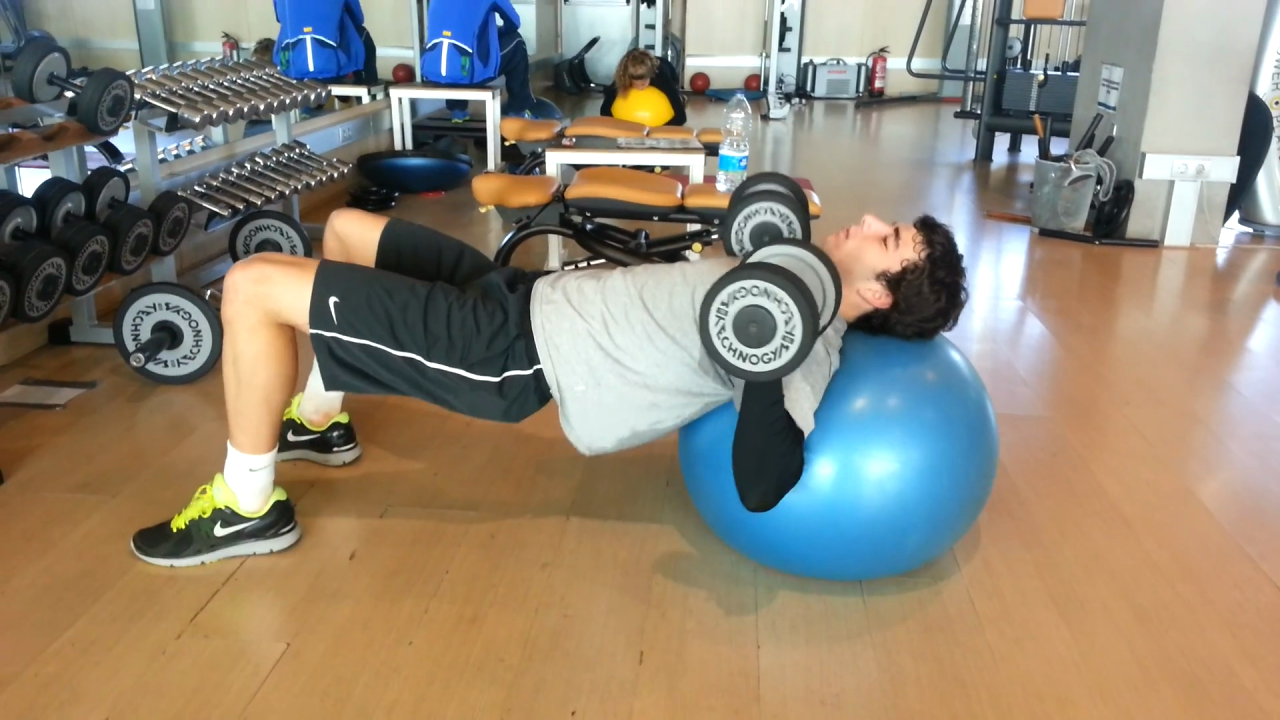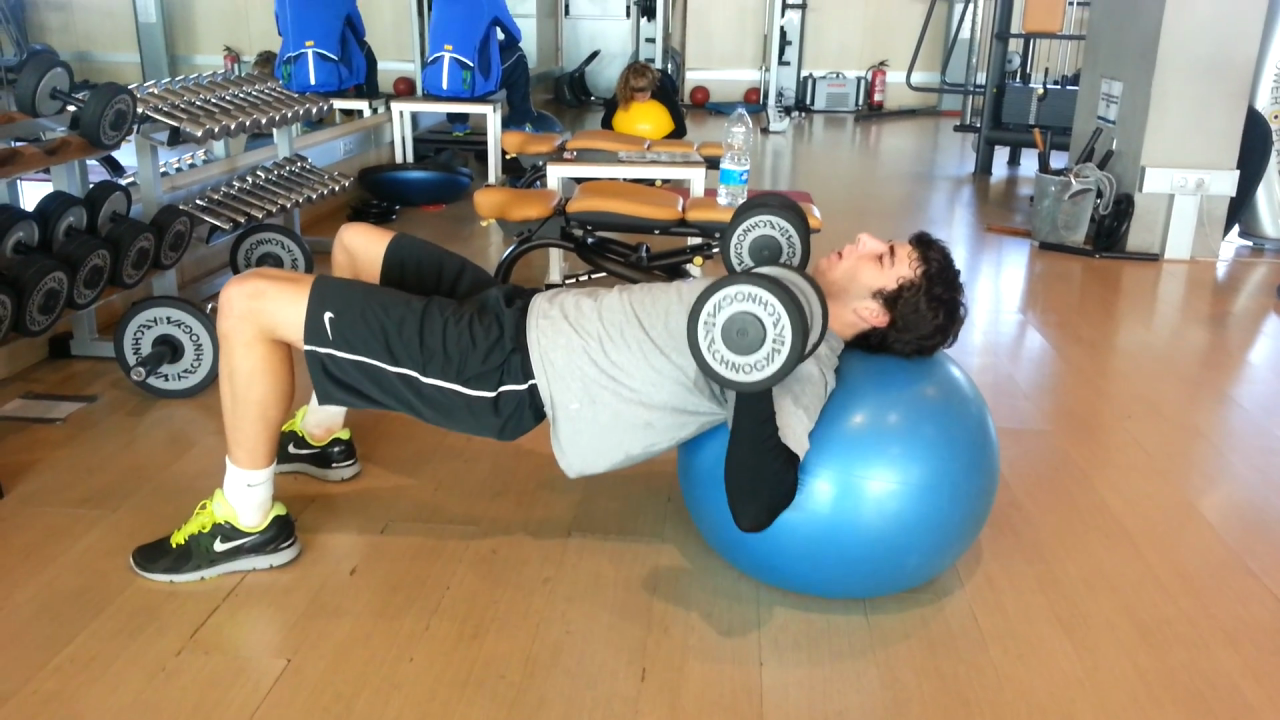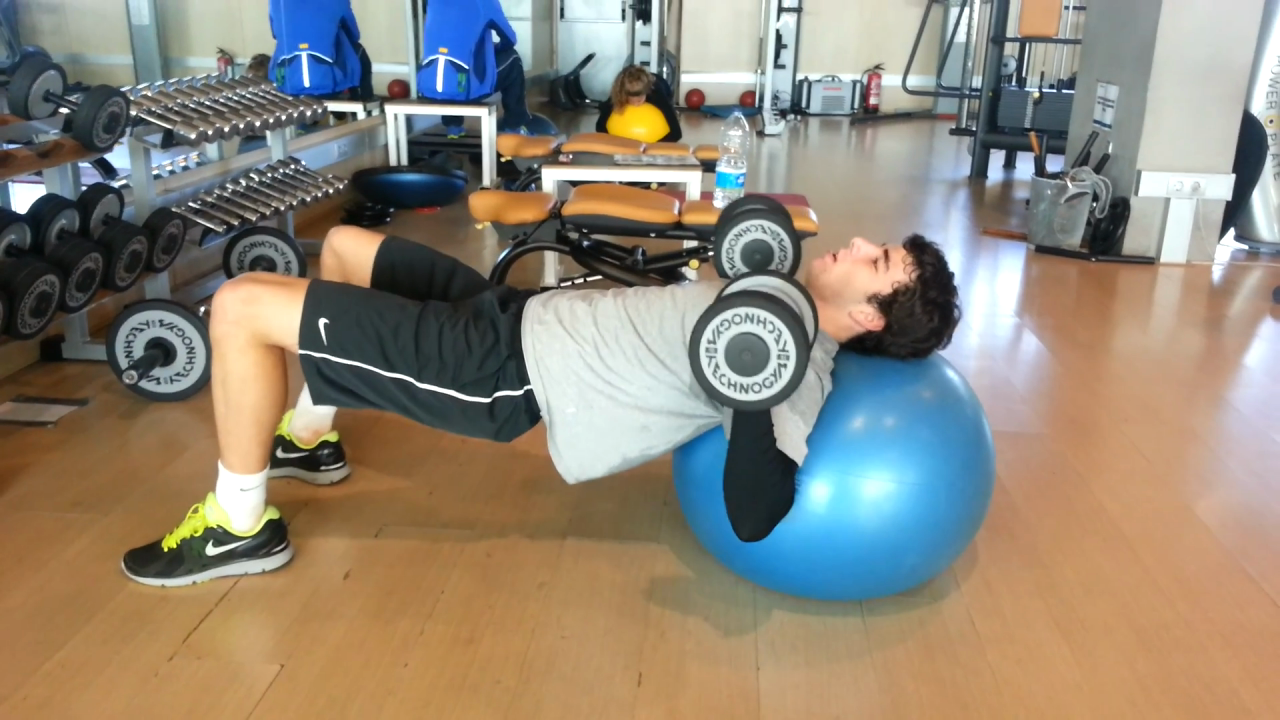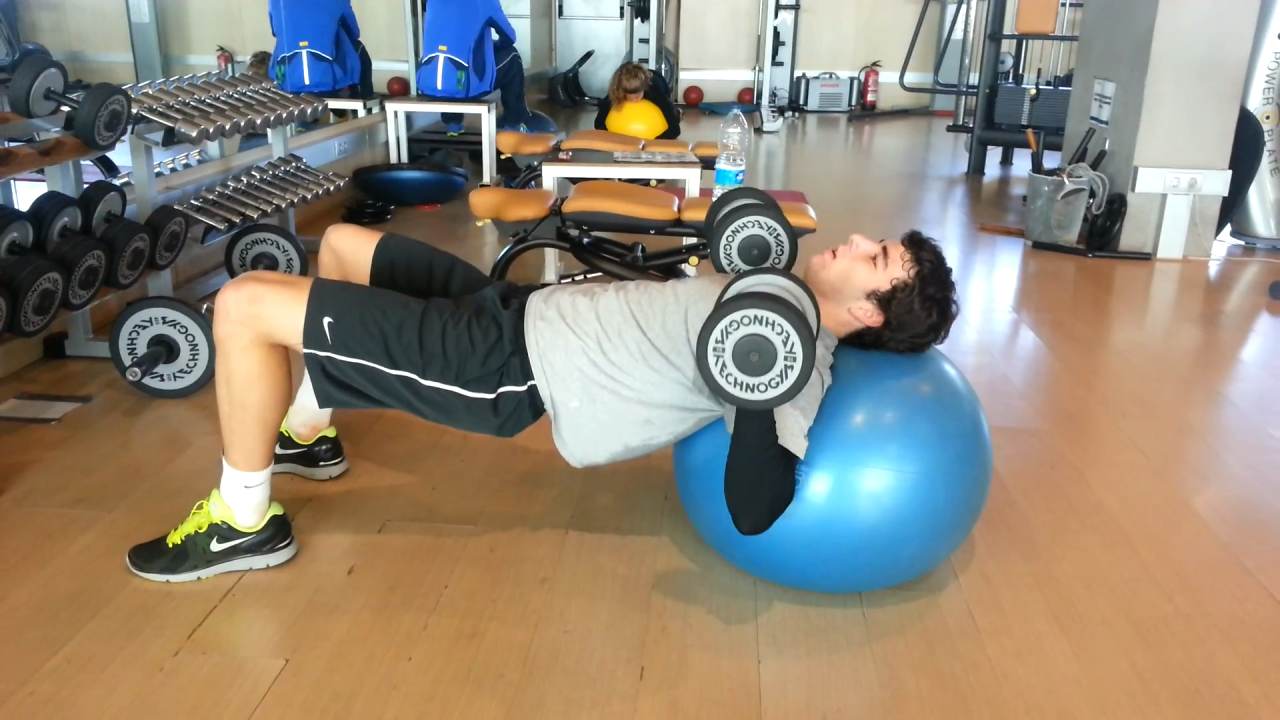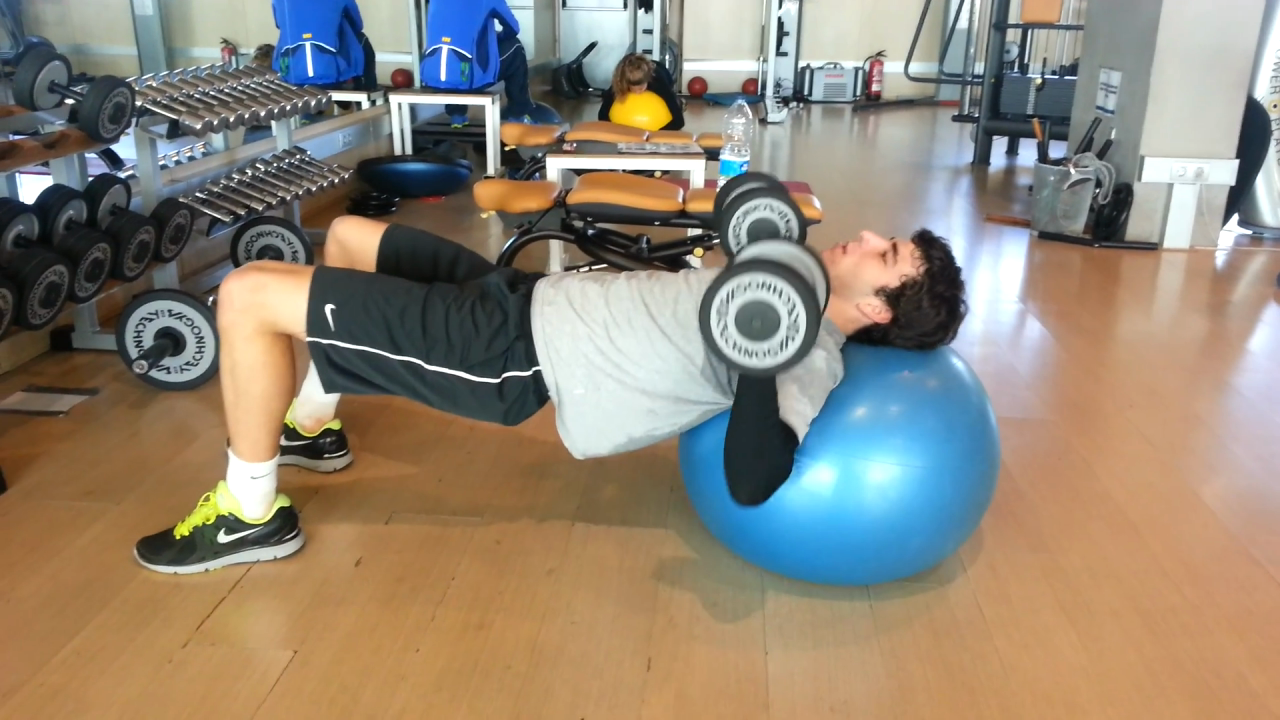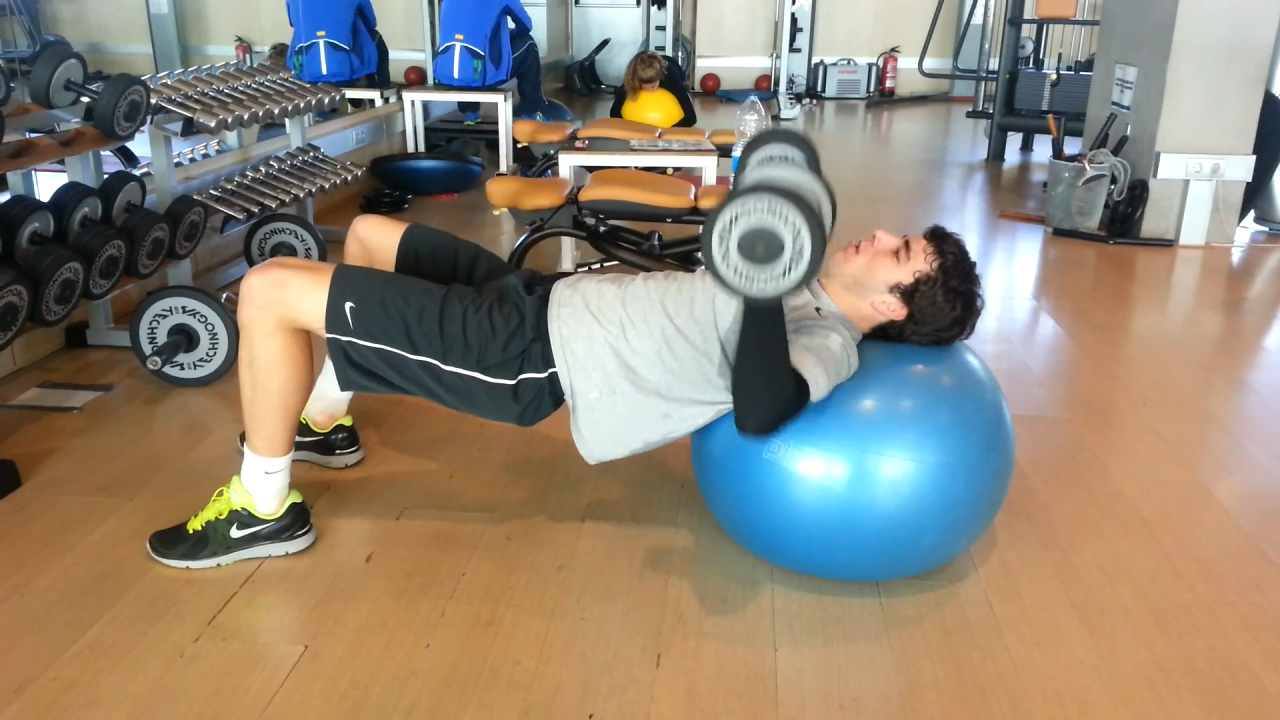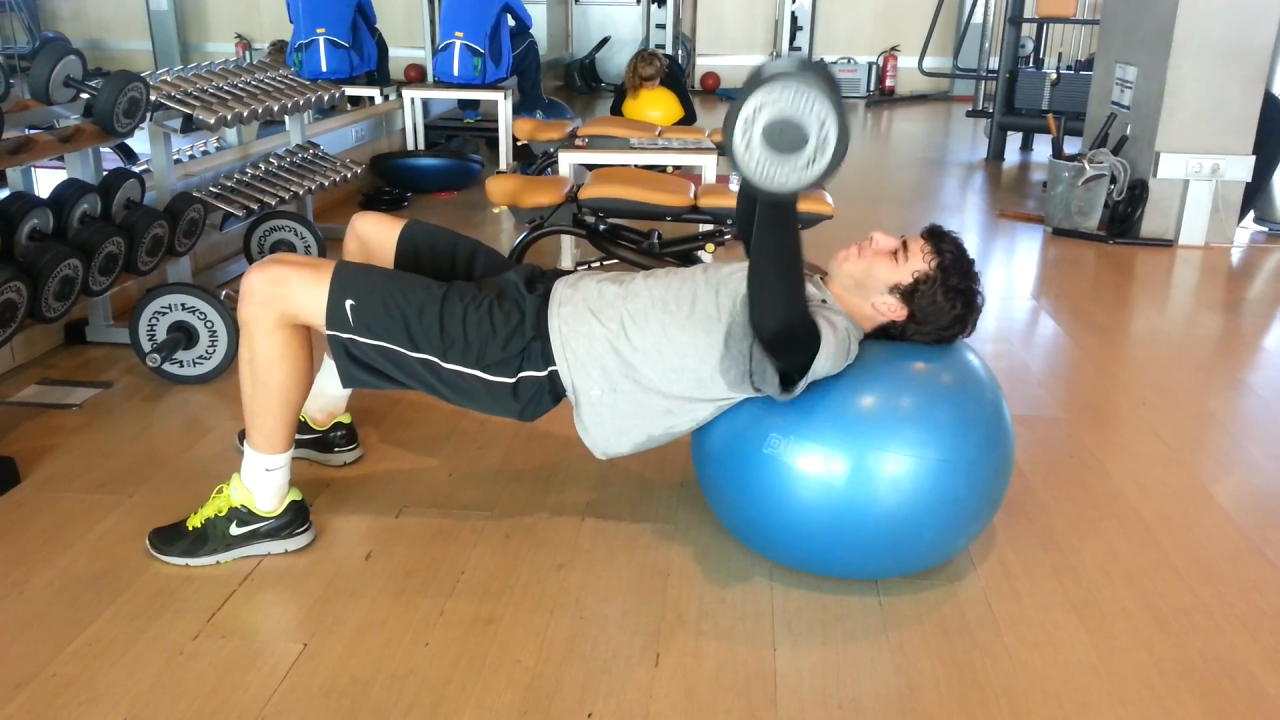
dt=0.2s
person 1, frame 1
left shoulder: (808, 347)
left elbow: (760, 486)
left hip: (515, 350)
right hip: (531, 298)
left knee: (254, 285)
right knee: (345, 228)
left ankle: (247, 504)
right ankle: (319, 419)
person 1, frame 2
left shoulder: (802, 368)
left elbow: (753, 506)
left hip: (510, 366)
right hip: (528, 315)
left knee: (248, 301)
right knee: (356, 240)
left ankle: (248, 521)
right ankle: (320, 435)
person 1, frame 3
left shoulder: (800, 371)
left elbow: (754, 514)
left hip: (506, 369)
right hip: (521, 316)
left knee: (240, 306)
right knee: (344, 244)
left ankle: (239, 524)
right ankle: (308, 437)
person 1, frame 4
left shoulder: (800, 367)
left elbow: (754, 508)
left hip: (509, 363)
right hip: (521, 310)
left knee: (244, 306)
right knee: (341, 243)
left ankle: (245, 520)
right ankle: (307, 432)
person 1, frame 5
left shoulder: (811, 358)
left elbow: (751, 479)
left hip: (513, 351)
right hip: (529, 299)
left knee: (247, 294)
right knee: (345, 233)
left ankle: (251, 512)
right ankle: (311, 424)
person 1, frame 6
left shoulder: (825, 349)
right shoulder: (812, 301)
left elbow: (757, 406)
left hip: (530, 353)
right hip: (547, 302)
left knee: (270, 290)
right knee: (367, 232)
left ankle: (263, 507)
right ankle: (324, 420)
person 1, frame 7
left shoulder: (817, 348)
right shoulder: (821, 299)
left elbow: (770, 319)
left hip: (532, 357)
right hip: (551, 303)
left knee: (273, 289)
right knee: (367, 232)
left ankle: (263, 503)
right ankle: (321, 420)
